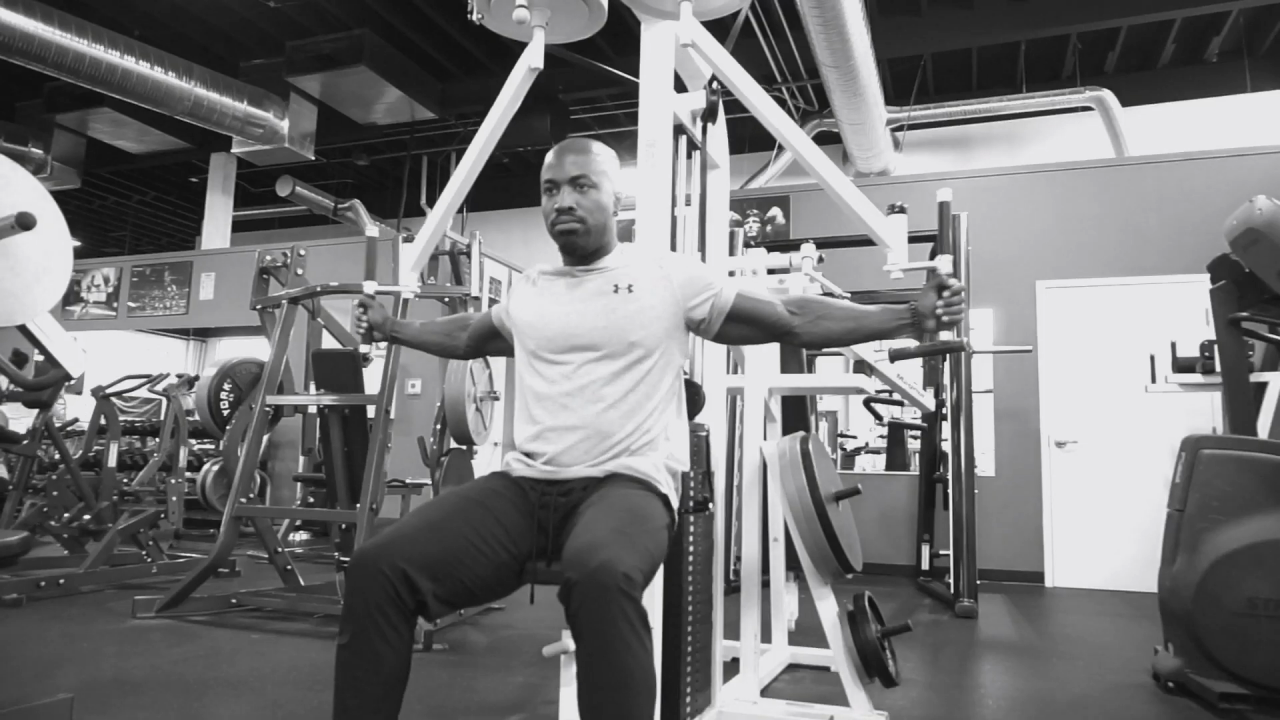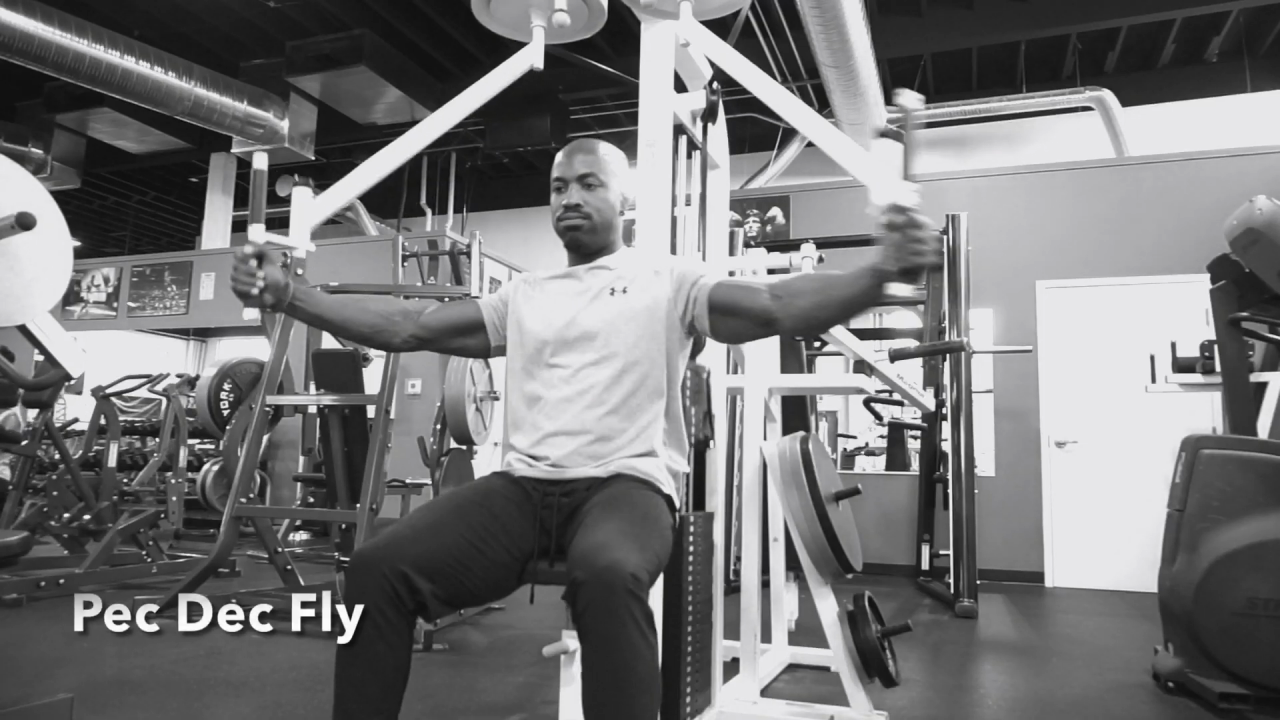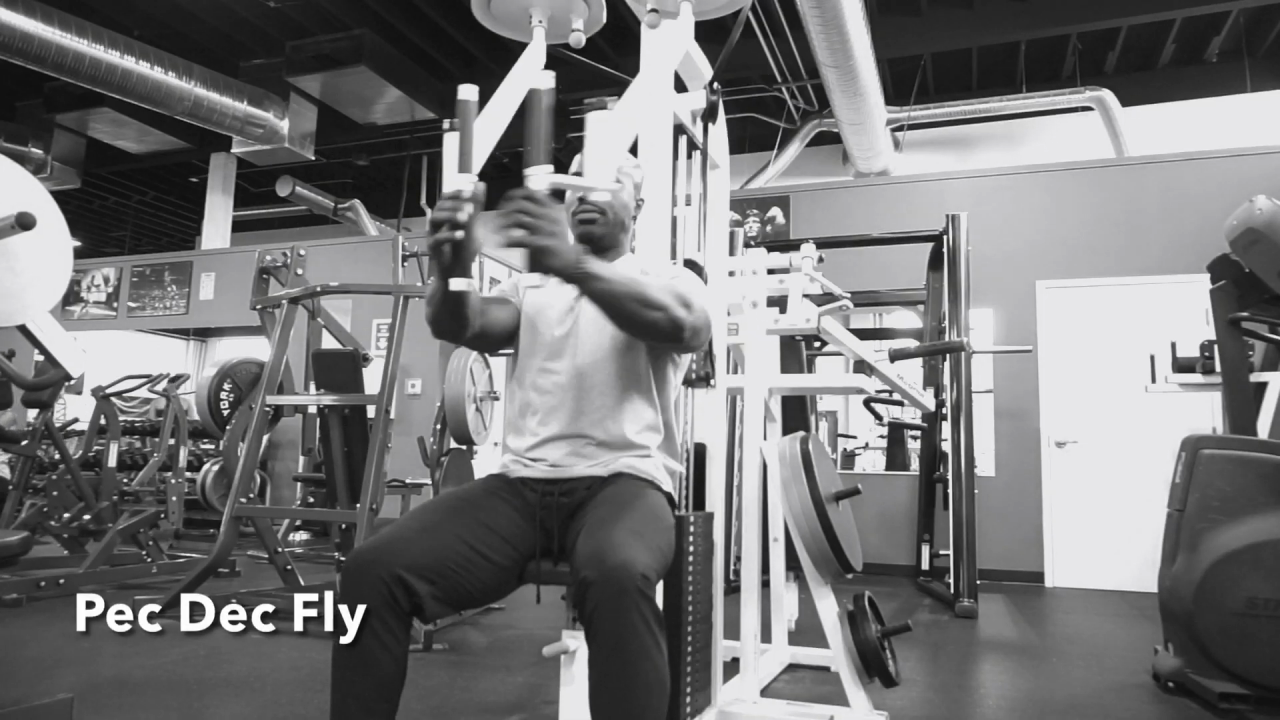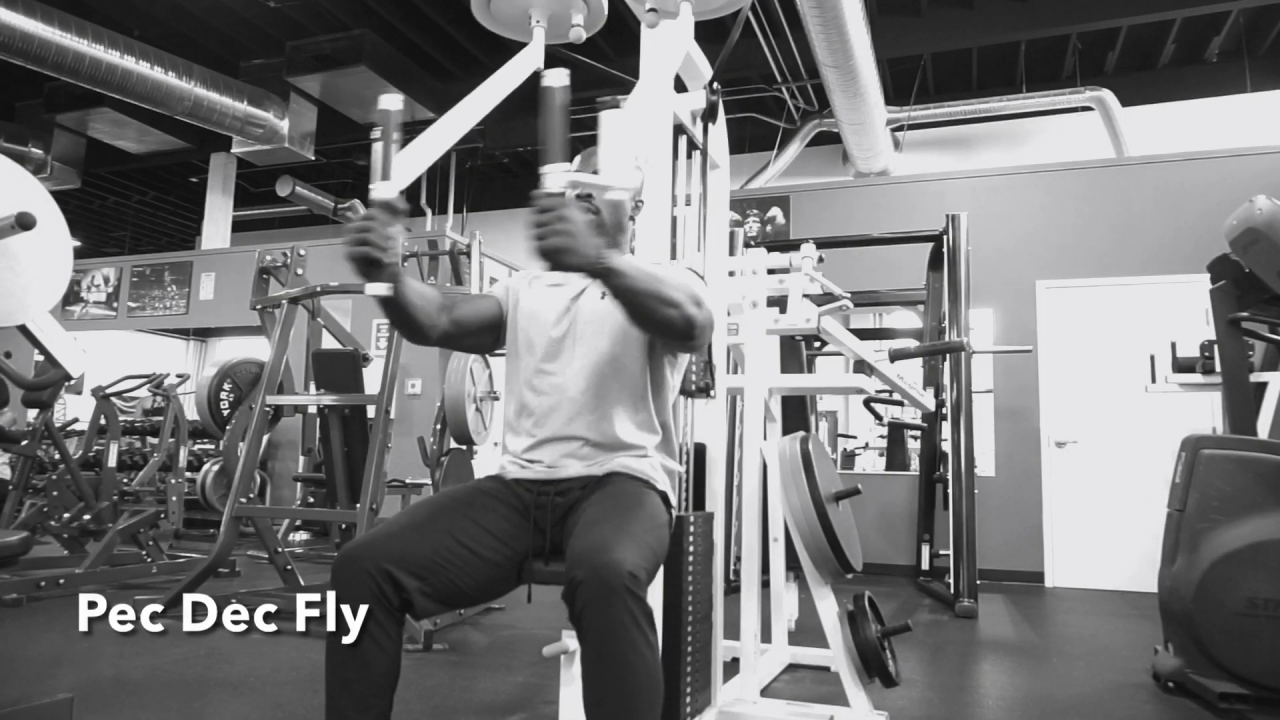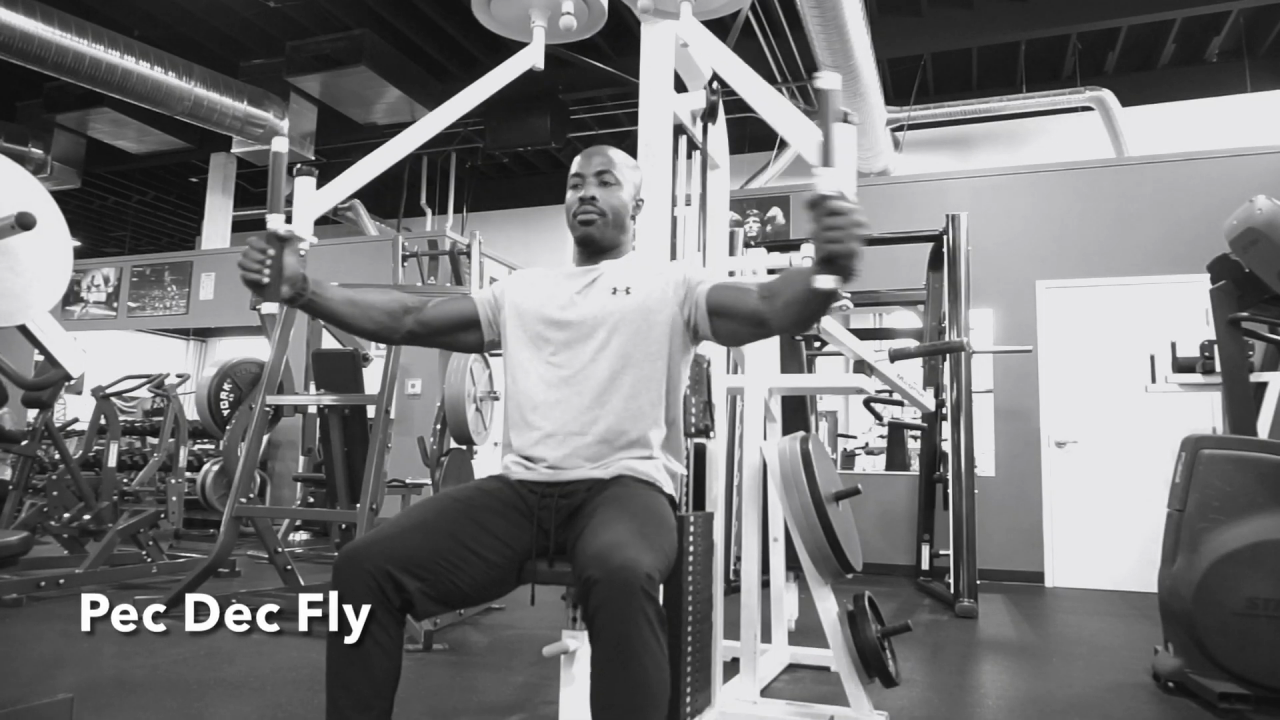
dt=0.5s
person 1, frame 1
left shoulder: (669, 276)
right shoulder: (527, 290)
left elbow: (793, 319)
right elbow: (468, 336)
left wrist: (913, 315)
right wrist: (388, 326)
left hip: (627, 481)
right hip: (525, 482)
left knee: (599, 574)
right knee: (380, 567)
person 1, frame 2
left shoulder: (669, 280)
right shoulder: (523, 294)
left elbow: (778, 308)
right elbow: (410, 326)
left wrist: (882, 272)
right wrist: (288, 296)
left hip: (627, 481)
right hip: (523, 484)
left knee: (606, 575)
right knee: (378, 568)
person 1, frame 3
left shoulder: (670, 282)
right shoulder: (531, 291)
left elbow: (676, 325)
right elbow: (458, 324)
left wrist: (570, 262)
right wrist: (450, 268)
left hip: (622, 481)
right hip: (521, 484)
left knee: (617, 577)
right knee: (374, 570)
person 1, frame 4
left shoulder: (669, 281)
right shoulder: (526, 291)
left elbow: (684, 323)
right elbow: (436, 322)
left wrist: (596, 260)
right wrist: (388, 275)
left hip: (619, 481)
right hip: (518, 485)
left knee: (605, 575)
right knee: (364, 565)
person 1, frame 5
left shoulder: (670, 285)
right shoulder: (523, 290)
left elbow: (769, 308)
right elbow: (409, 319)
left wrist: (826, 265)
right wrist: (302, 288)
left hip: (625, 483)
right hip: (520, 486)
left knee: (619, 574)
right knee: (366, 565)
